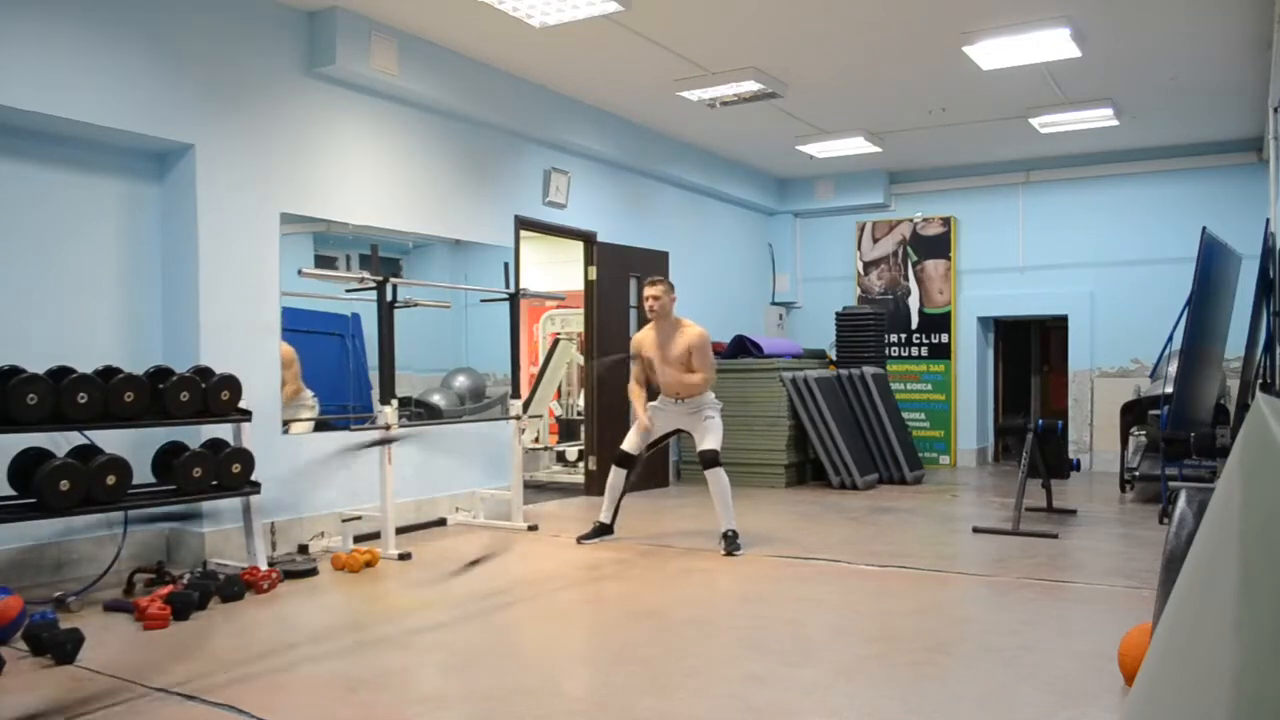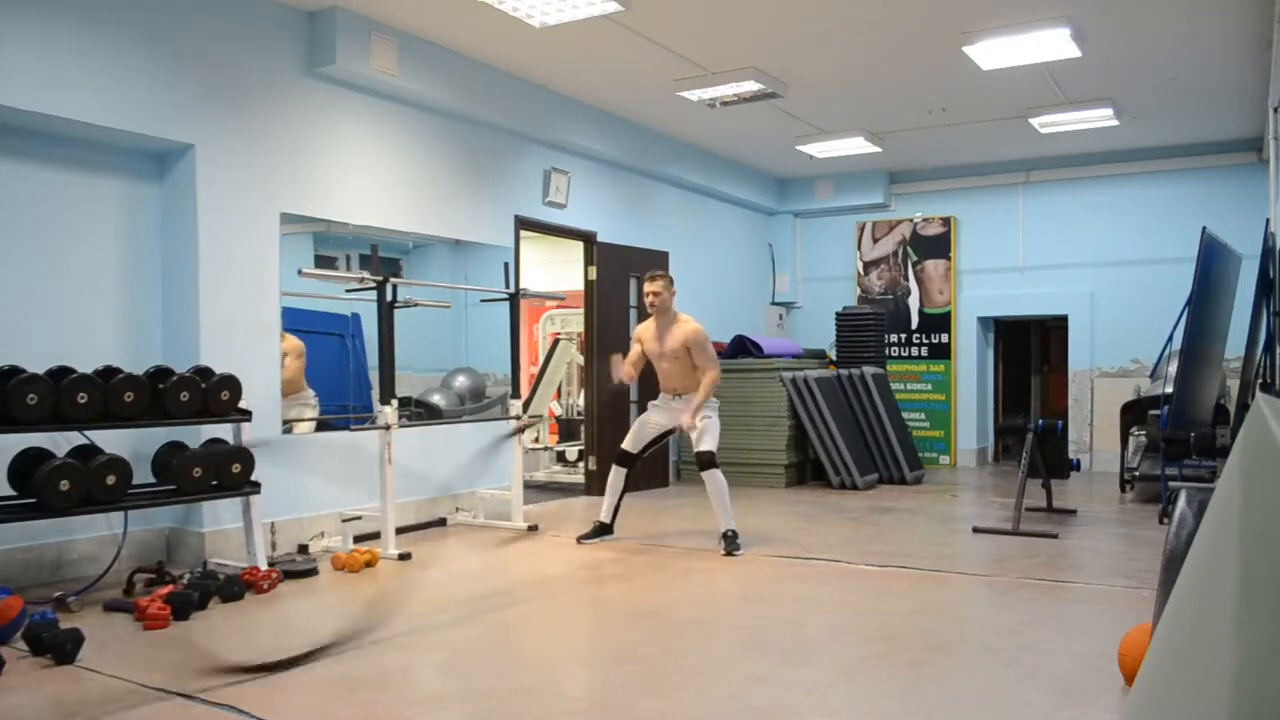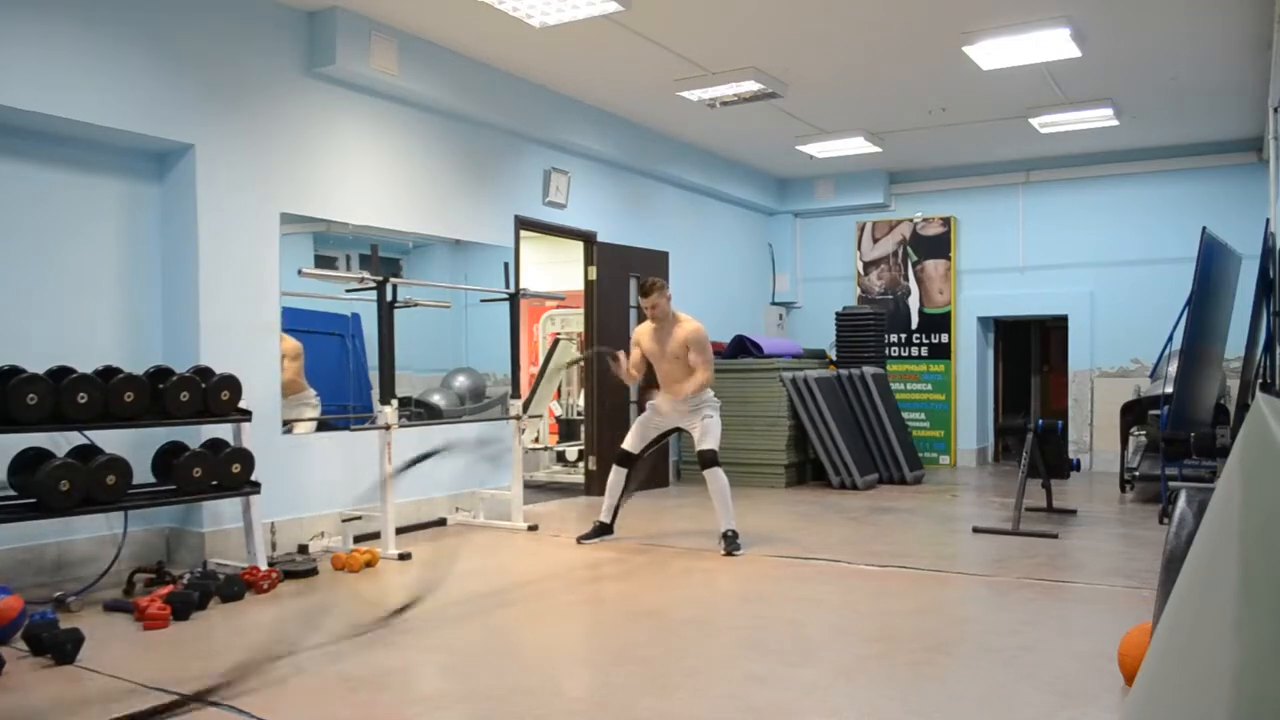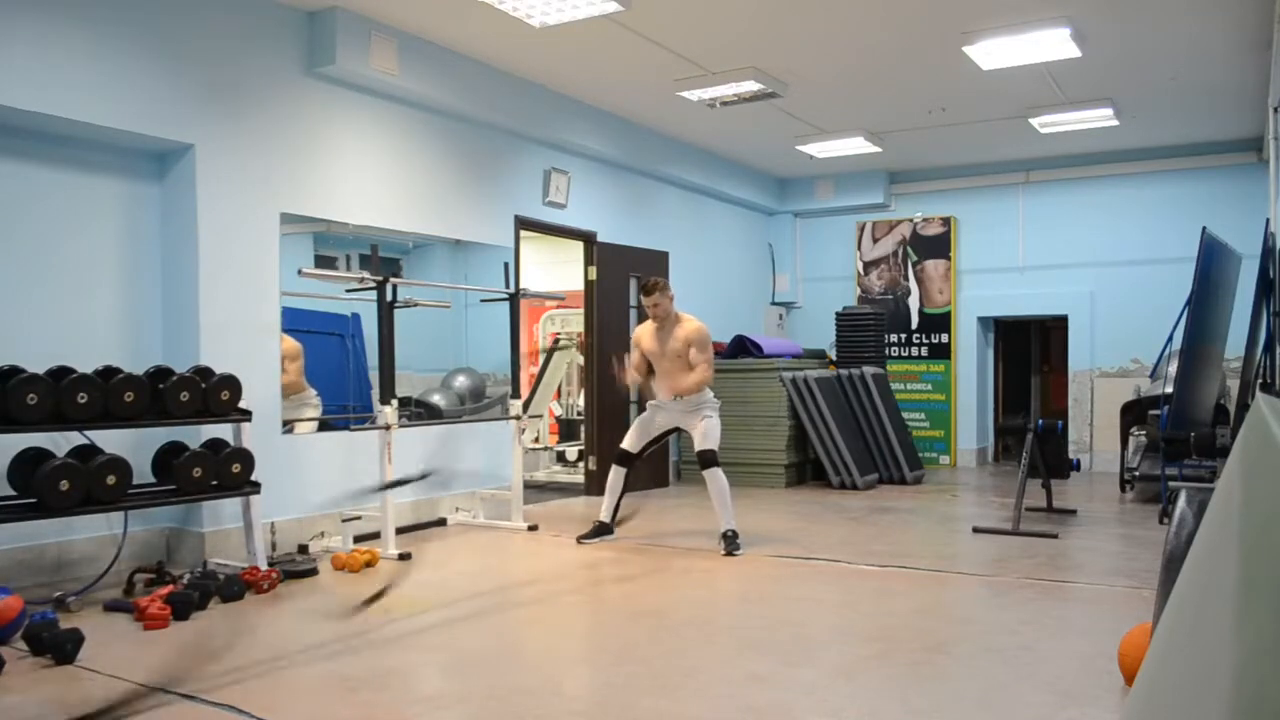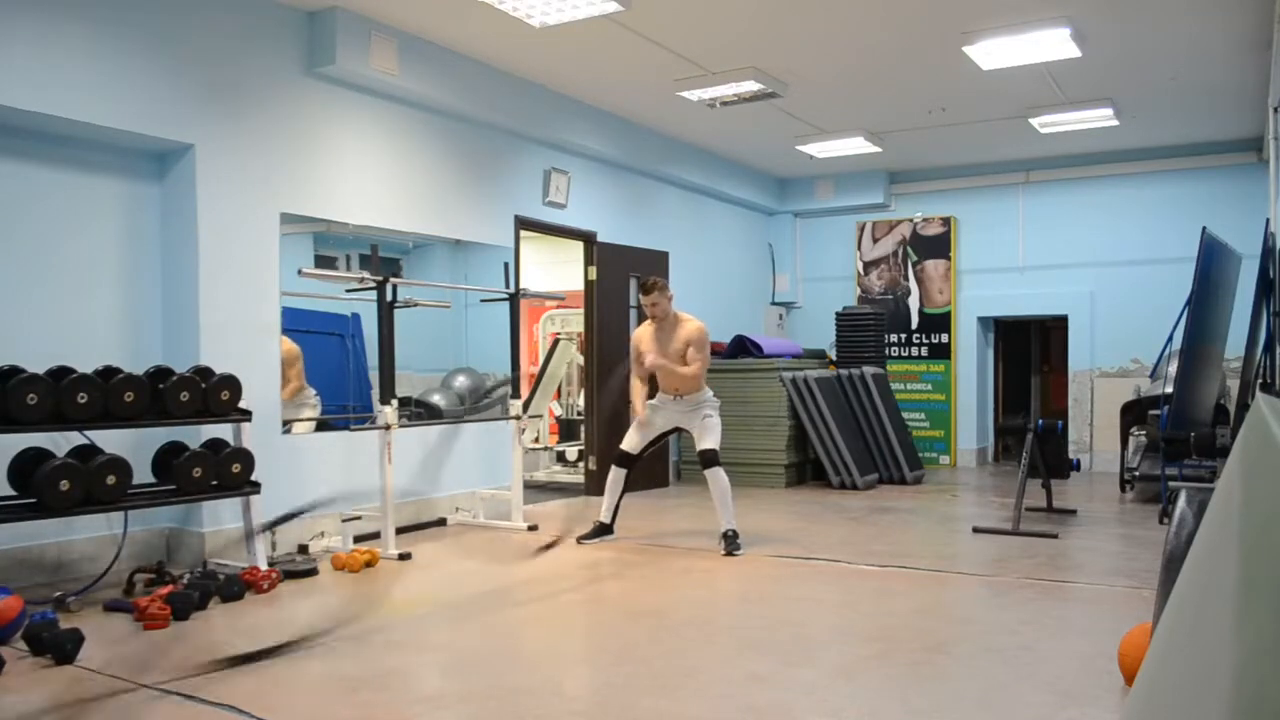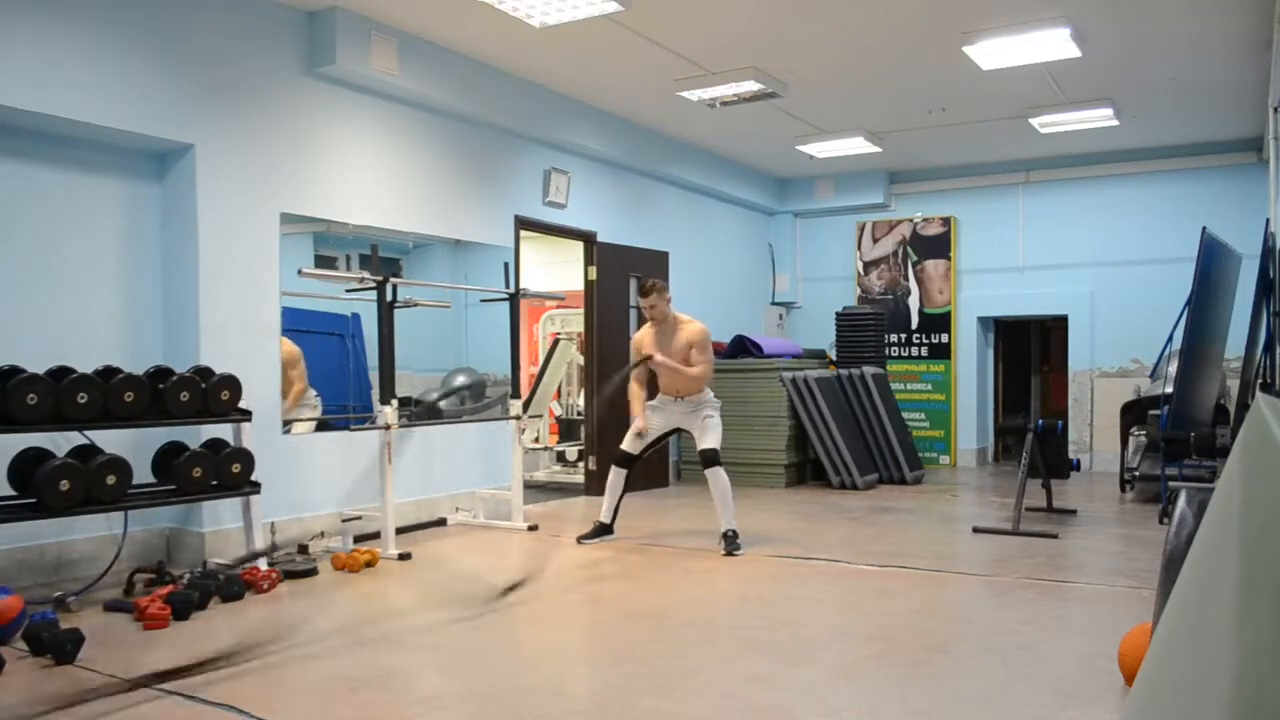
dt=0.4s
person 1, frame 1
left shoulder: (695, 335)
right shoulder: (641, 339)
left elbow: (706, 379)
right elbow: (636, 383)
left wrist: (671, 375)
right wrist: (640, 413)
left hip: (700, 406)
right hip: (665, 406)
left knee: (710, 461)
right knee: (622, 458)
left ankle: (729, 532)
right ankle: (605, 523)
person 1, frame 2
left shoulder: (691, 330)
right shoulder: (641, 331)
left elbow: (712, 373)
right elbow: (632, 373)
left wrist: (693, 411)
right wrist: (621, 371)
left hip: (698, 405)
right hip: (664, 405)
left knee: (706, 462)
right knee: (622, 458)
left ankle: (729, 532)
right ankle: (605, 523)
person 1, frame 3
left shoulder: (692, 331)
right shoulder: (641, 333)
left elbow: (704, 374)
right elbow: (634, 377)
left wrist: (676, 397)
right wrist: (623, 369)
left hip: (698, 405)
right hip: (663, 406)
left knee: (708, 461)
right knee: (622, 458)
left ankle: (729, 532)
right ankle: (605, 523)
person 1, frame 4
left shoulder: (694, 330)
right shoulder: (641, 333)
left elbow: (705, 372)
right elbow: (636, 373)
left wrist: (671, 385)
right wrist: (629, 377)
left hip: (698, 405)
right hip: (662, 405)
left knee: (708, 461)
right knee: (621, 458)
left ankle: (729, 532)
right ankle: (605, 523)
person 1, frame 5
left shoulder: (694, 329)
right shoulder: (640, 335)
left elbow: (697, 374)
right elbow: (638, 378)
left wrist: (662, 364)
right wrist: (639, 409)
left hip: (698, 404)
right hip: (663, 404)
left knee: (710, 461)
right knee: (621, 459)
left ankle: (729, 532)
right ankle: (605, 524)
person 1, frame 6
left shoulder: (695, 331)
right shoulder: (641, 338)
left elbow: (703, 376)
right elbow: (636, 382)
left wrist: (668, 365)
right wrist: (638, 417)
left hip: (699, 406)
right hip: (663, 406)
left knee: (710, 461)
right knee: (621, 459)
left ankle: (729, 532)
right ankle: (605, 524)
